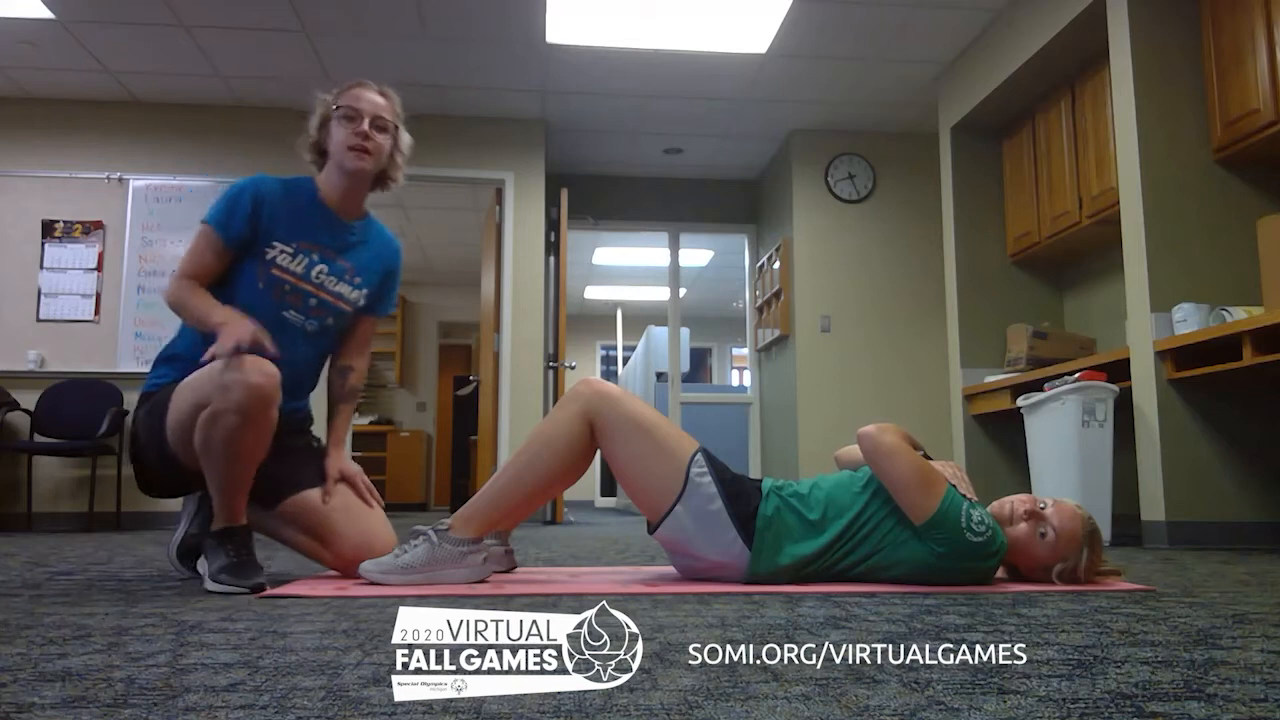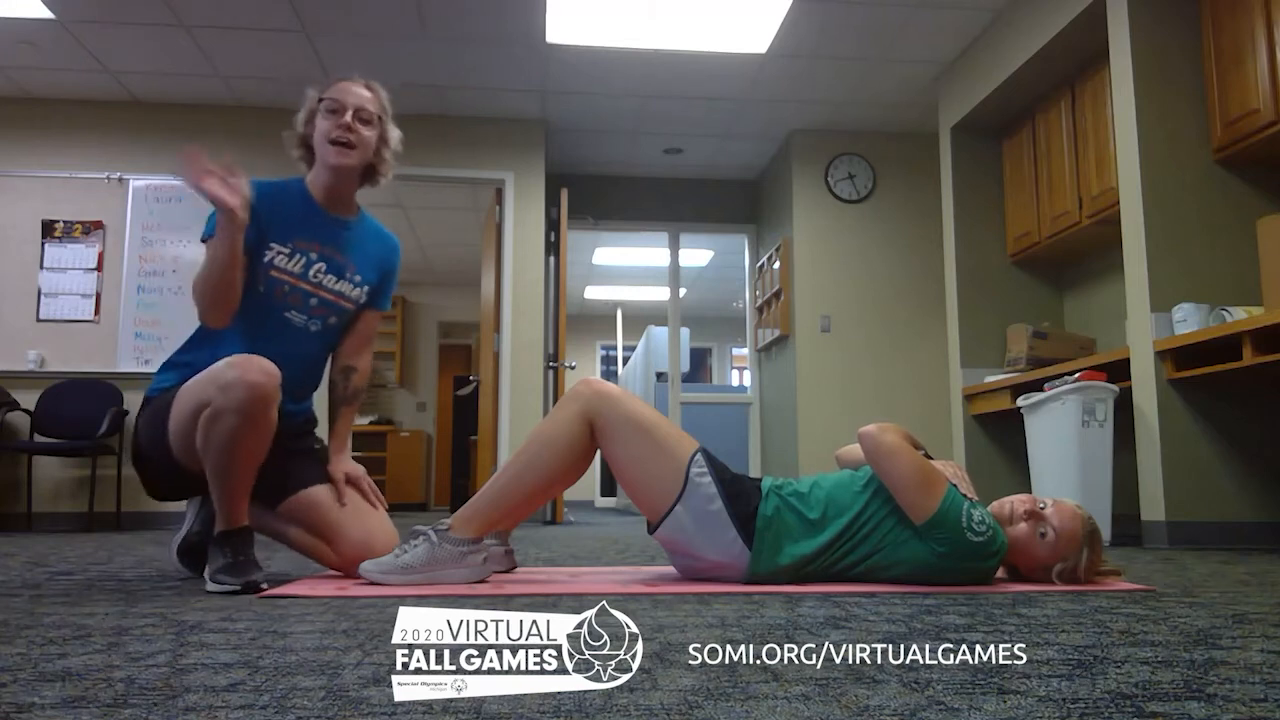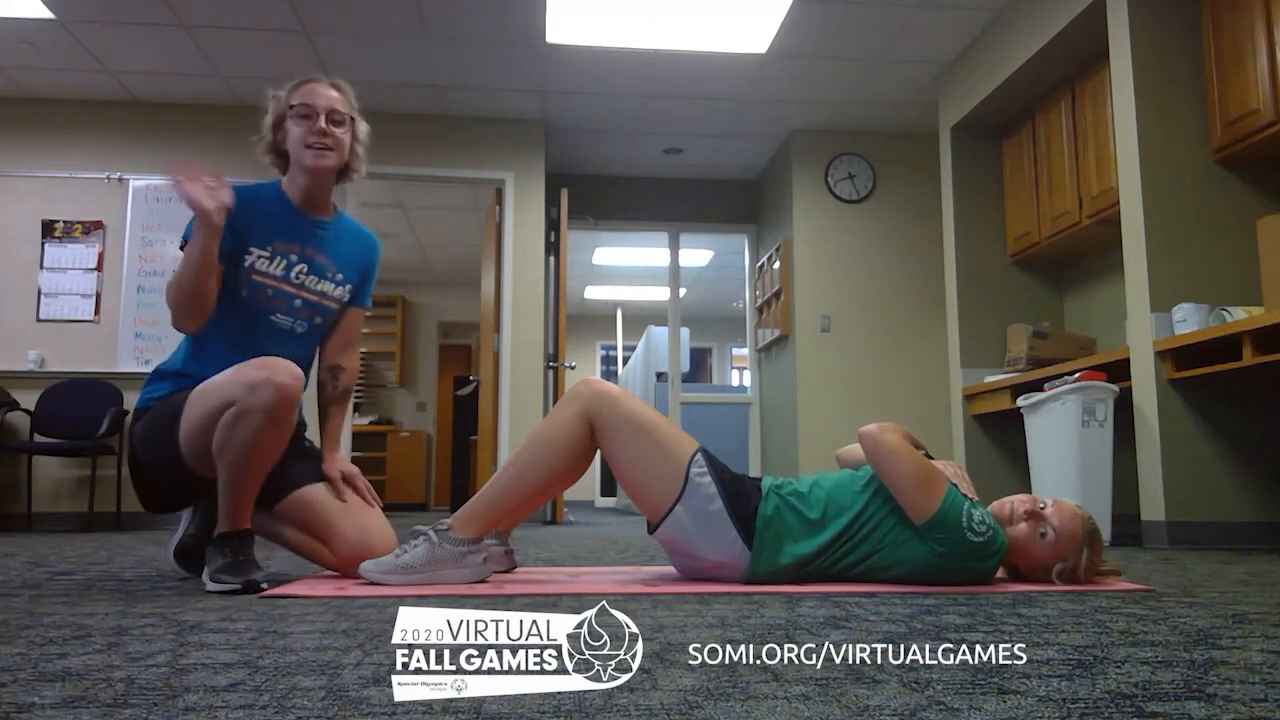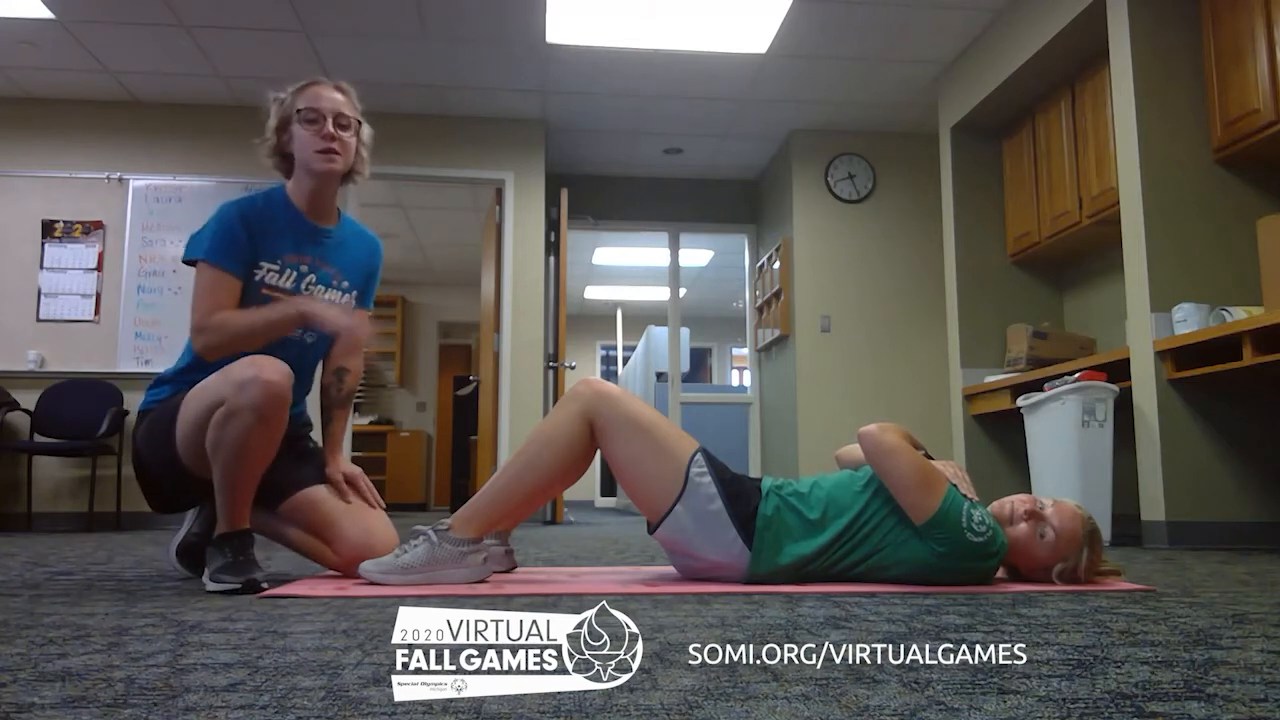
dt=0.4s
person 1, frame 1
left shoulder: (970, 539)
right shoulder: (970, 530)
left elbow: (875, 437)
right elbow: (853, 460)
left wrist: (929, 468)
right wrist: (933, 468)
left hip: (739, 531)
right hip: (746, 527)
left knee: (594, 396)
right knee: (601, 408)
left ankle: (457, 542)
right ankle: (476, 540)
person 1, frame 2
left shoulder: (971, 539)
right shoulder: (968, 529)
left elbow: (876, 437)
right elbow: (853, 458)
left wrist: (930, 467)
right wrist: (933, 466)
left hip: (741, 530)
right hip: (746, 525)
left knee: (592, 396)
right knee: (599, 407)
left ankle: (456, 542)
right ankle: (479, 541)
person 1, frame 3
left shoulder: (970, 538)
right shoulder: (971, 533)
left elbow: (875, 437)
right elbow: (852, 459)
left wrist: (929, 464)
right wrist: (932, 466)
left hip: (739, 530)
right hip: (744, 528)
left knee: (593, 396)
right knee: (601, 408)
left ankle: (455, 542)
right ankle: (476, 541)
person 1, frame 4
left shoulder: (971, 539)
right shoulder: (968, 529)
left elbow: (874, 437)
right elbow: (851, 459)
left wrist: (927, 464)
right wrist: (933, 465)
left hip: (740, 530)
right hip: (745, 526)
left knee: (592, 396)
right knee: (601, 407)
left ankle: (456, 542)
right ankle: (479, 540)
person 2, frame 1
left shoulder: (383, 253)
right shoulder: (259, 198)
left elbow: (351, 359)
right elbow: (182, 288)
left wrist: (337, 449)
right wrist: (227, 319)
left hip: (282, 427)
right hip: (185, 404)
left knee: (373, 554)
right knee: (253, 378)
left ankle: (228, 507)
right ankle: (226, 530)
person 2, frame 2
left shoulder: (381, 247)
right shoulder: (258, 202)
left elbow: (354, 357)
right elbow: (214, 315)
left wrist: (339, 451)
right wrist: (231, 219)
left hip: (283, 428)
right hip: (185, 408)
left knee: (373, 552)
right knee: (253, 375)
left ankle: (227, 511)
right ankle: (228, 535)
person 2, frame 3
left shoulder: (360, 245)
right shoulder: (237, 206)
left elbow: (341, 356)
right elbow: (187, 317)
left wrist: (330, 451)
right wrist: (210, 223)
left hip: (275, 434)
right hip: (178, 416)
left knee: (371, 551)
right knee: (275, 378)
left ankle: (221, 511)
right ankle: (227, 536)
person 2, frame 4
left shoulder: (364, 249)
right shoulder: (241, 218)
left elbow: (347, 361)
right elbow: (208, 336)
left wrist: (335, 453)
right wrist: (308, 311)
left hip: (280, 434)
right hip: (182, 421)
left knee: (374, 550)
right knee: (266, 376)
left ankle: (223, 513)
right ankle: (228, 537)
